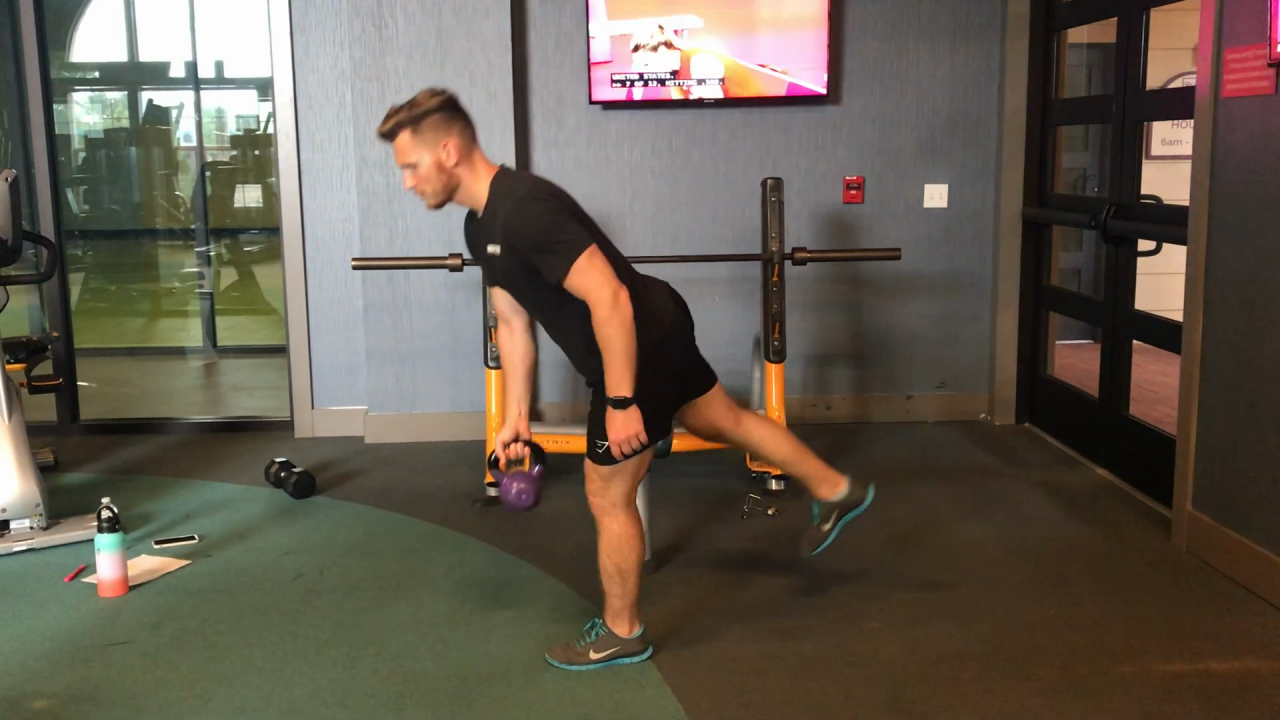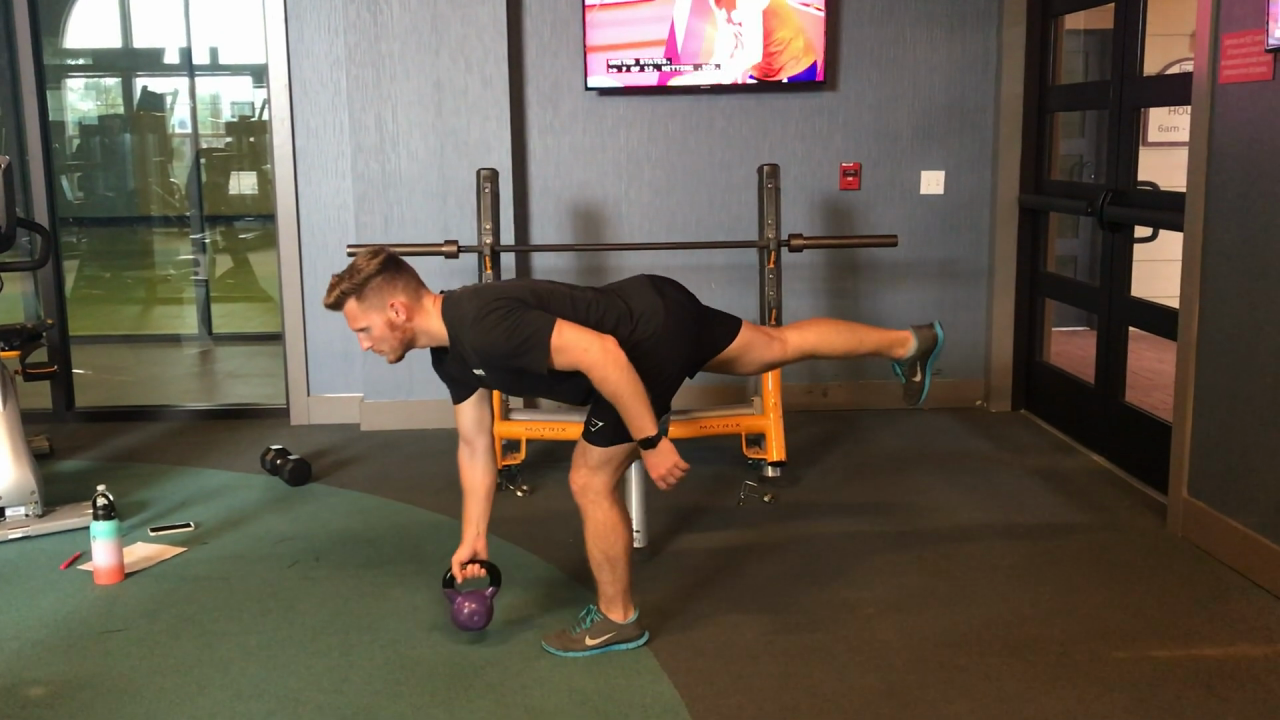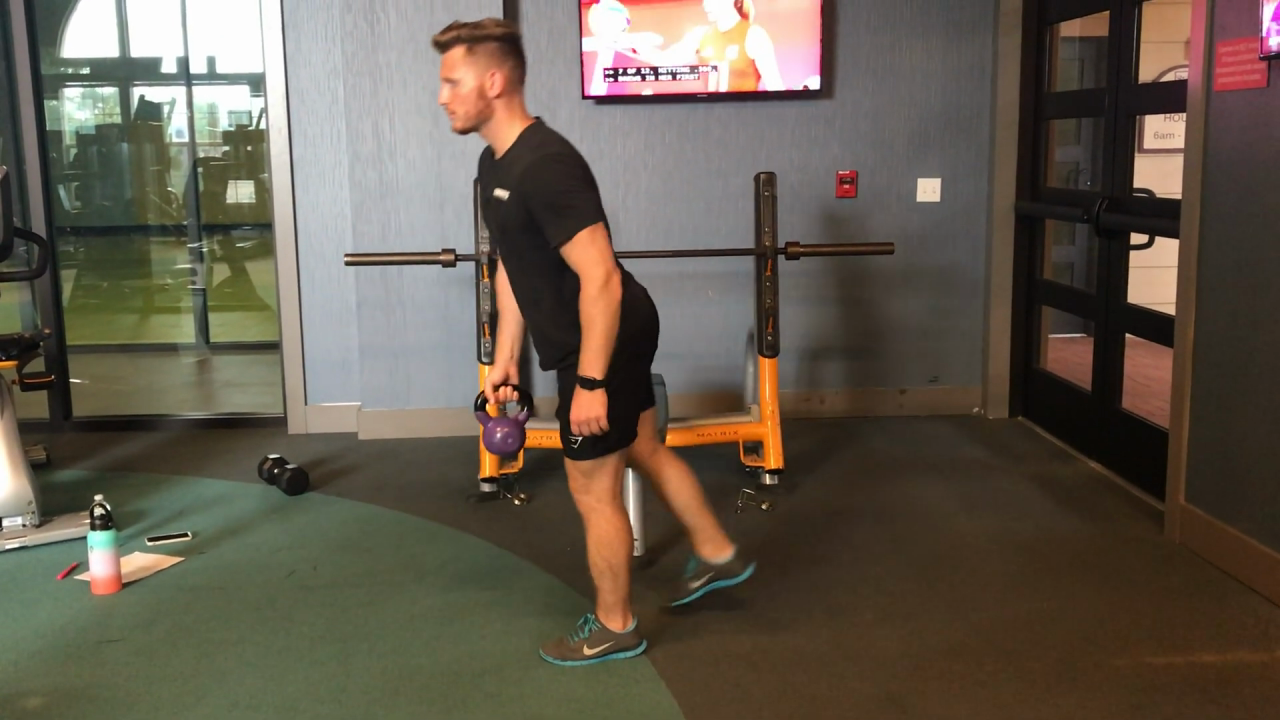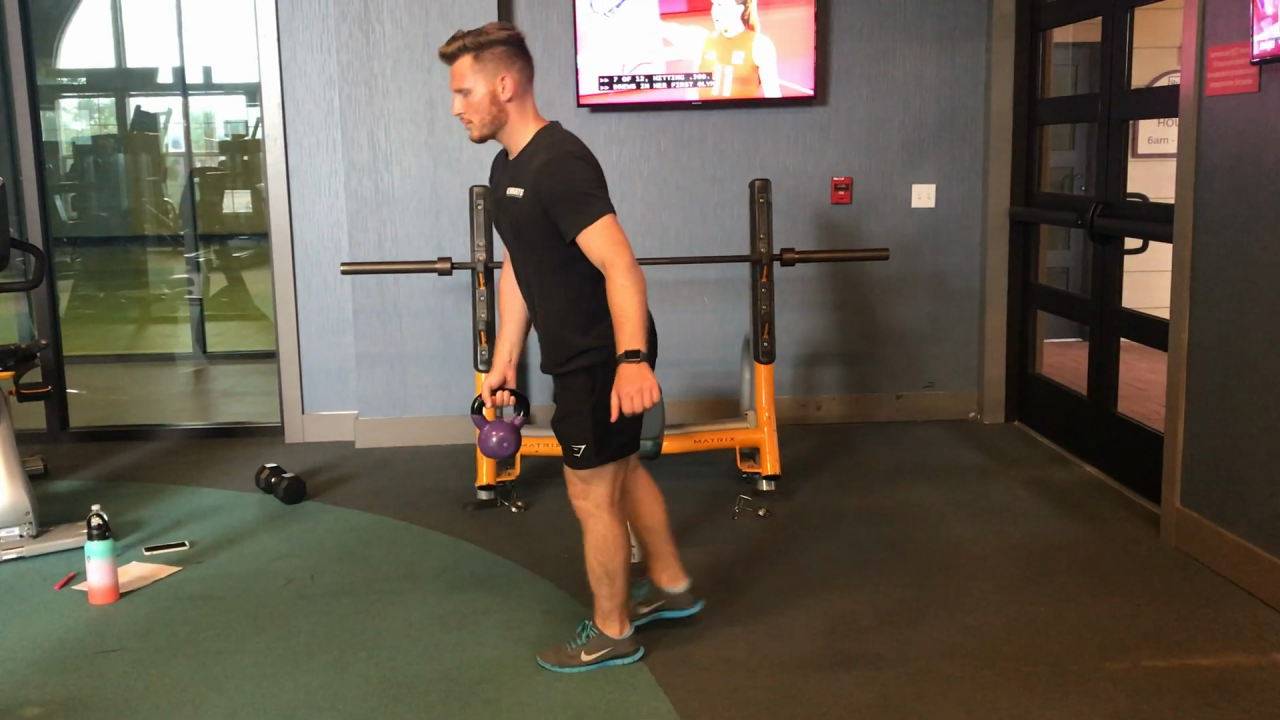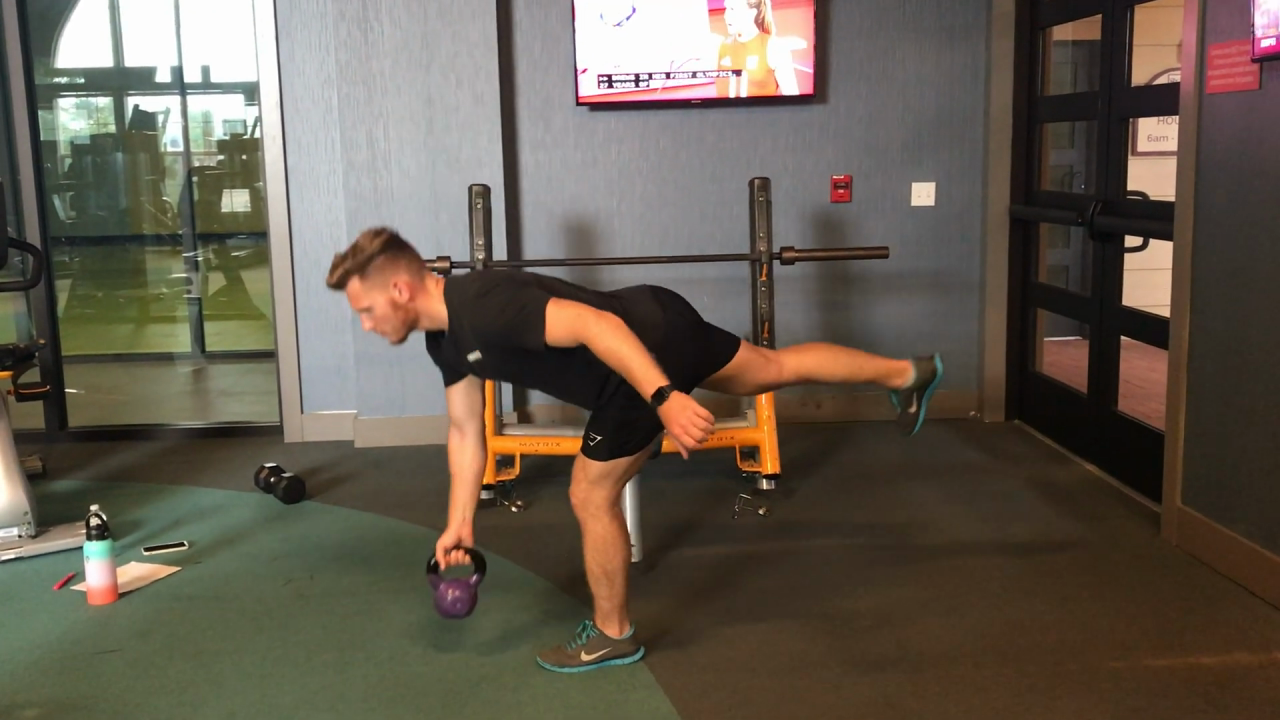
dt=1s
person 1, frame 1
left shoulder: (521, 210)
right shoulder: (481, 224)
left elbow: (610, 301)
right elbow: (513, 324)
left wrist: (620, 404)
right wrist: (516, 418)
left hip: (642, 339)
right hip: (656, 333)
left knee: (607, 491)
right knee: (723, 423)
left ankle: (621, 634)
right ankle: (833, 491)
person 1, frame 2
left shoulder: (484, 328)
right shoulder: (451, 350)
left elbow: (602, 355)
right elbow: (474, 446)
left wrist: (651, 441)
right wrist: (473, 539)
left hip: (650, 332)
right hip: (657, 309)
left knee: (590, 481)
right knee: (776, 346)
left ankle: (616, 620)
right ankle: (906, 343)
person 1, frame 3
left shoulder: (545, 166)
right shoulder: (496, 162)
left elbow: (600, 279)
right elbow: (512, 268)
left wrist: (591, 383)
right wrist: (505, 359)
left hip: (602, 345)
right hip: (590, 342)
left knee: (593, 490)
right knee: (644, 450)
left ankle: (614, 628)
right ankle: (717, 555)
person 1, frame 4
left shoulder: (558, 165)
right shoulder: (507, 167)
left elbow: (621, 267)
right elbow: (516, 270)
left wrist: (632, 359)
right wrist: (503, 363)
left hip: (601, 358)
right hip: (584, 352)
left knee: (592, 496)
right knee: (621, 472)
left ankle: (611, 634)
right ankle: (670, 583)
person 1, frame 5
left shoulder: (483, 310)
right shoulder: (446, 339)
left elbow: (598, 325)
right elbow: (466, 432)
left wrist: (664, 398)
right wrist: (458, 526)
left hip: (648, 342)
right hip: (659, 328)
left knee: (591, 494)
right knee: (774, 367)
left ankle: (611, 635)
right ankle: (905, 374)
